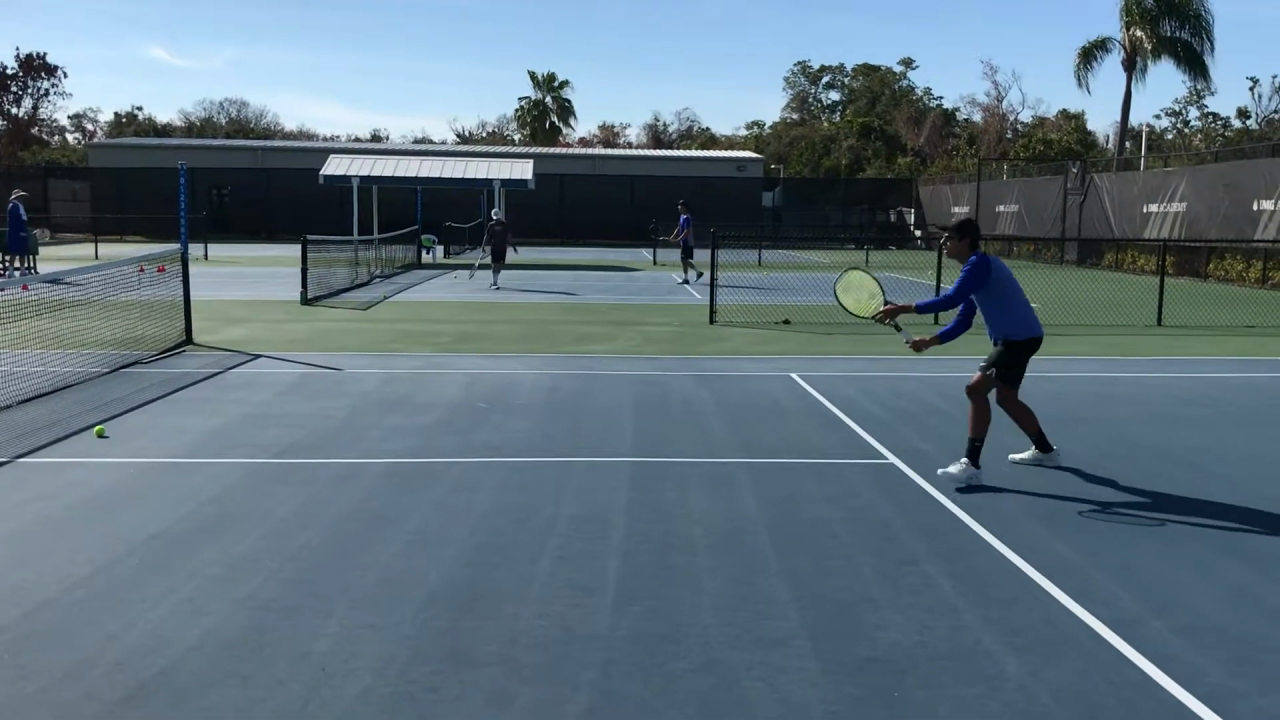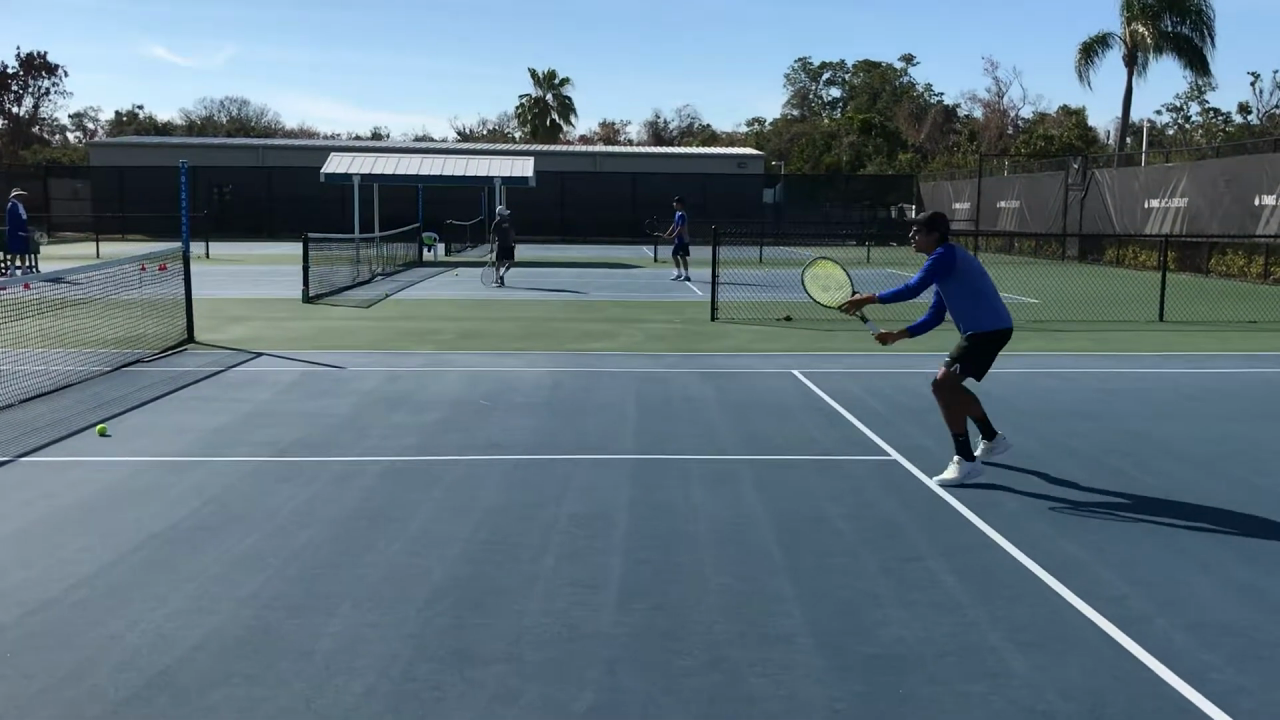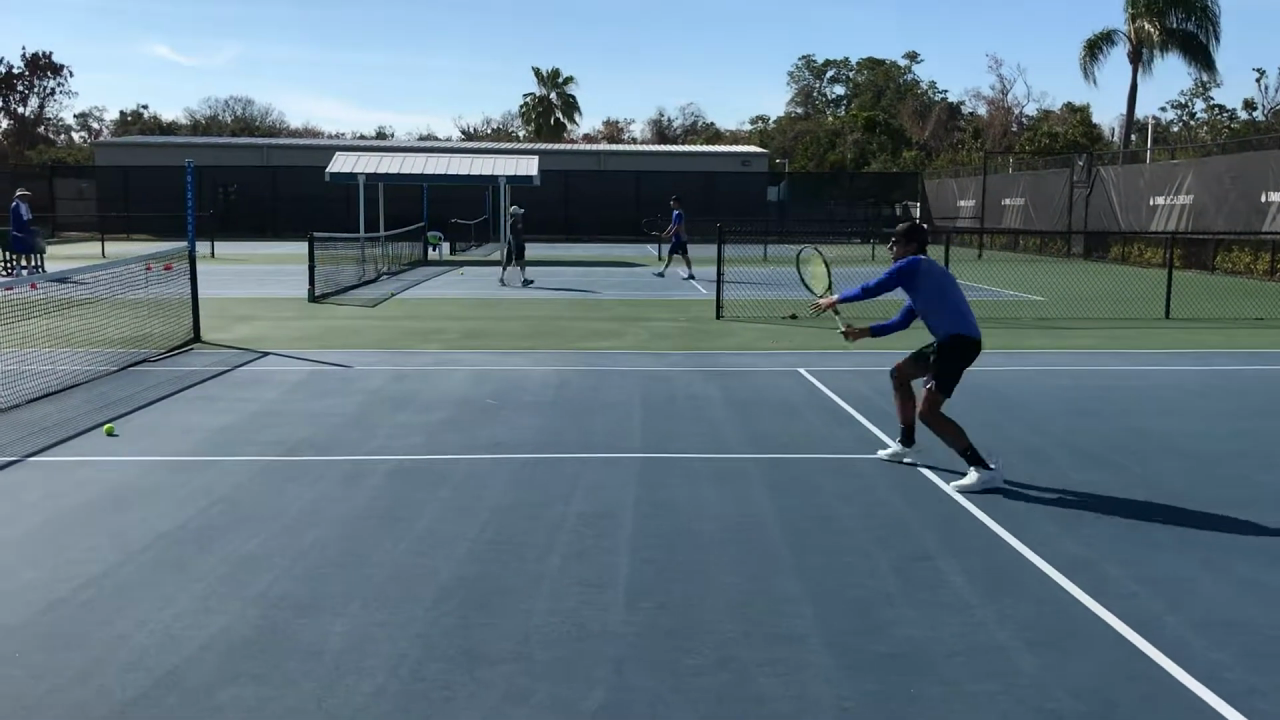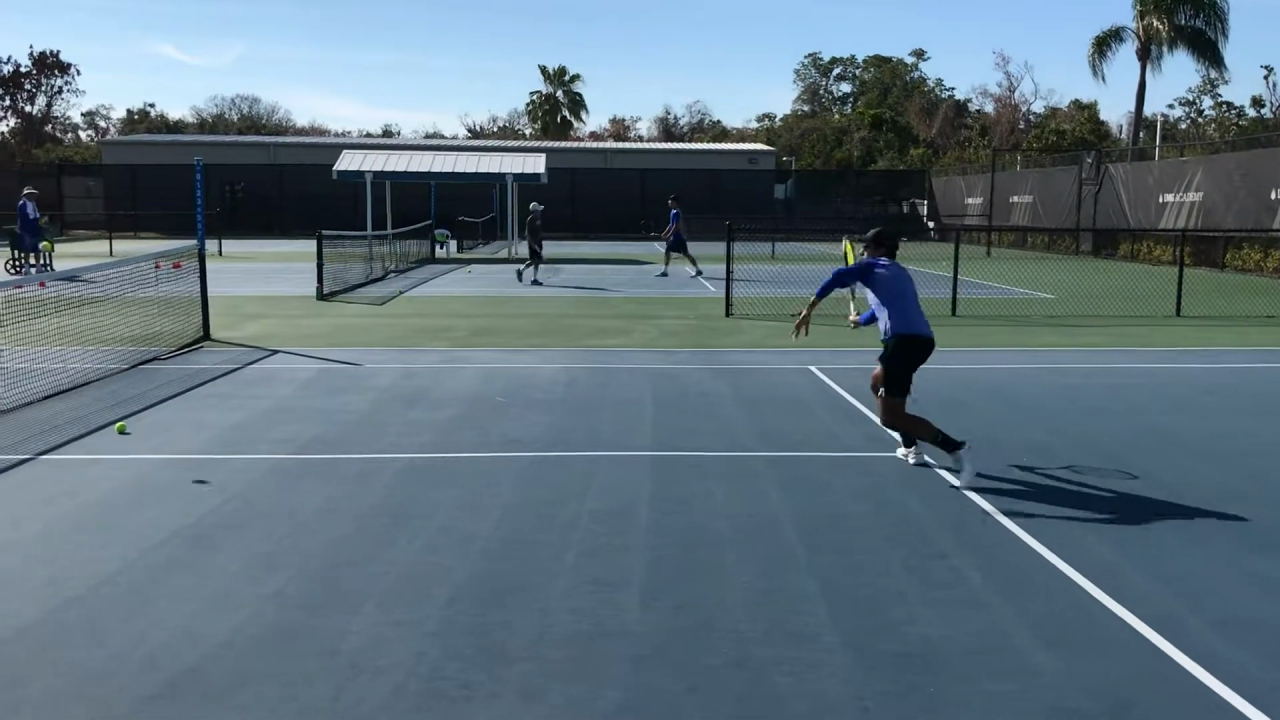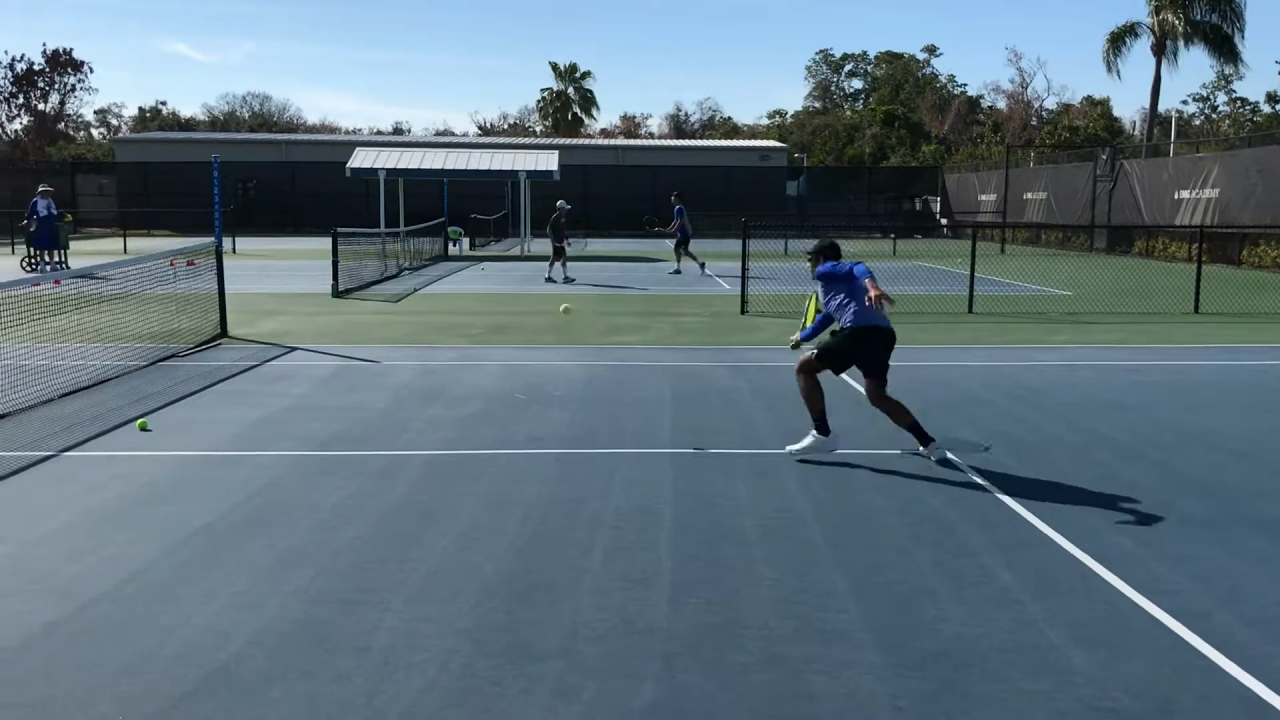
dt=0.2s
person 1, frame 1
left shoulder: (979, 263)
right shoulder: (975, 267)
left elbow: (950, 300)
right elbow: (962, 322)
left wrist: (903, 309)
right wrist: (930, 341)
left hip: (1020, 339)
right hip: (1013, 338)
left knee: (976, 388)
right knee: (1006, 397)
left ankle: (971, 465)
right ankle: (1044, 450)
person 1, frame 2
left shoulder: (945, 255)
right shoulder: (944, 260)
left elbow: (912, 290)
right elbow: (934, 317)
left wrist: (867, 299)
right wrist: (897, 335)
left hip: (989, 330)
right hip: (986, 329)
left knee: (943, 385)
right knee: (952, 386)
left ankle: (966, 461)
right ankle: (991, 439)
person 1, frame 3
left shoulder: (910, 265)
right shoulder: (920, 273)
left elbow: (872, 289)
right elbow: (901, 321)
left wrist: (833, 300)
right wrist: (863, 331)
left hip: (958, 341)
right hip: (954, 339)
left knee: (928, 411)
right knee: (899, 374)
left ankle: (983, 469)
right ankle: (906, 445)
person 1, frame 4
left shoulder: (870, 266)
right shoulder: (899, 275)
left elbow: (839, 277)
left wrist: (809, 309)
right wrist: (860, 320)
left hip: (902, 341)
right hip: (921, 340)
left knee: (892, 418)
right knee: (878, 383)
left ankle: (957, 449)
right ankle: (910, 448)
person 1, frame 5
left shoulder: (828, 270)
left elbow: (857, 267)
right elbow: (823, 321)
left wrist: (872, 287)
right wrist: (801, 337)
left hip: (858, 332)
right hip: (883, 334)
left knee: (805, 369)
right knee: (877, 396)
left ankle: (822, 435)
right ankle: (928, 443)
